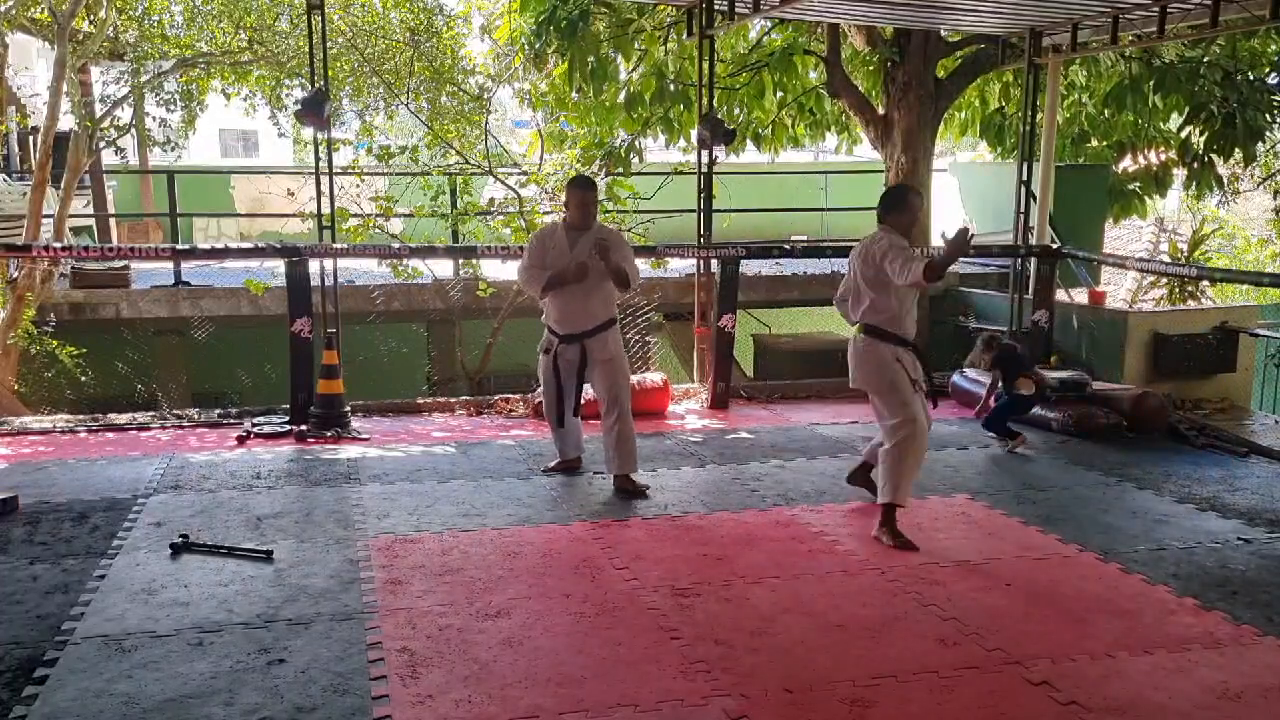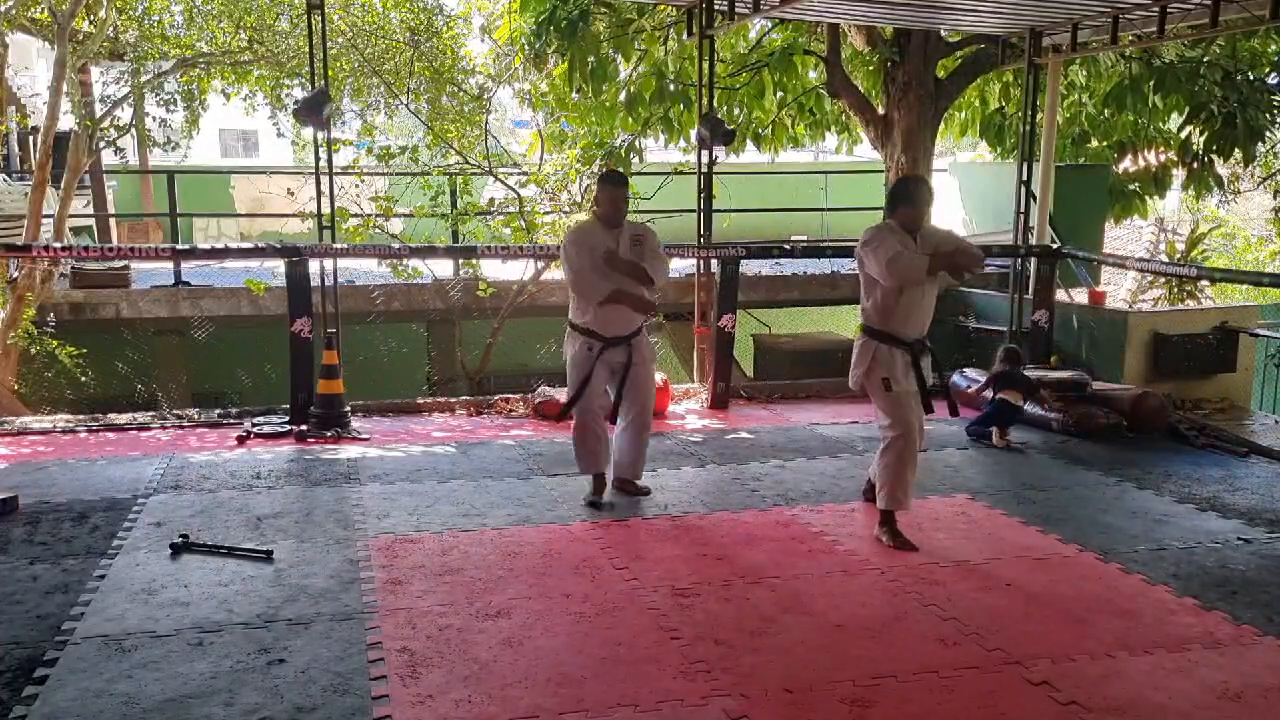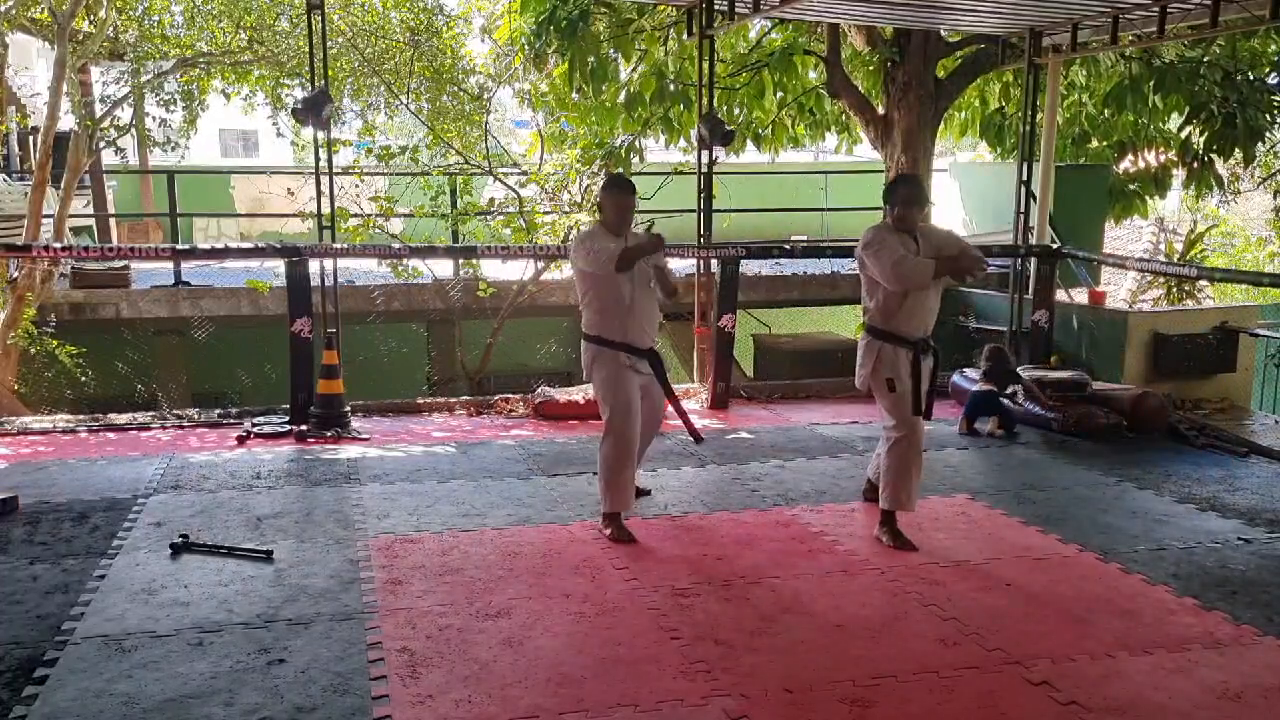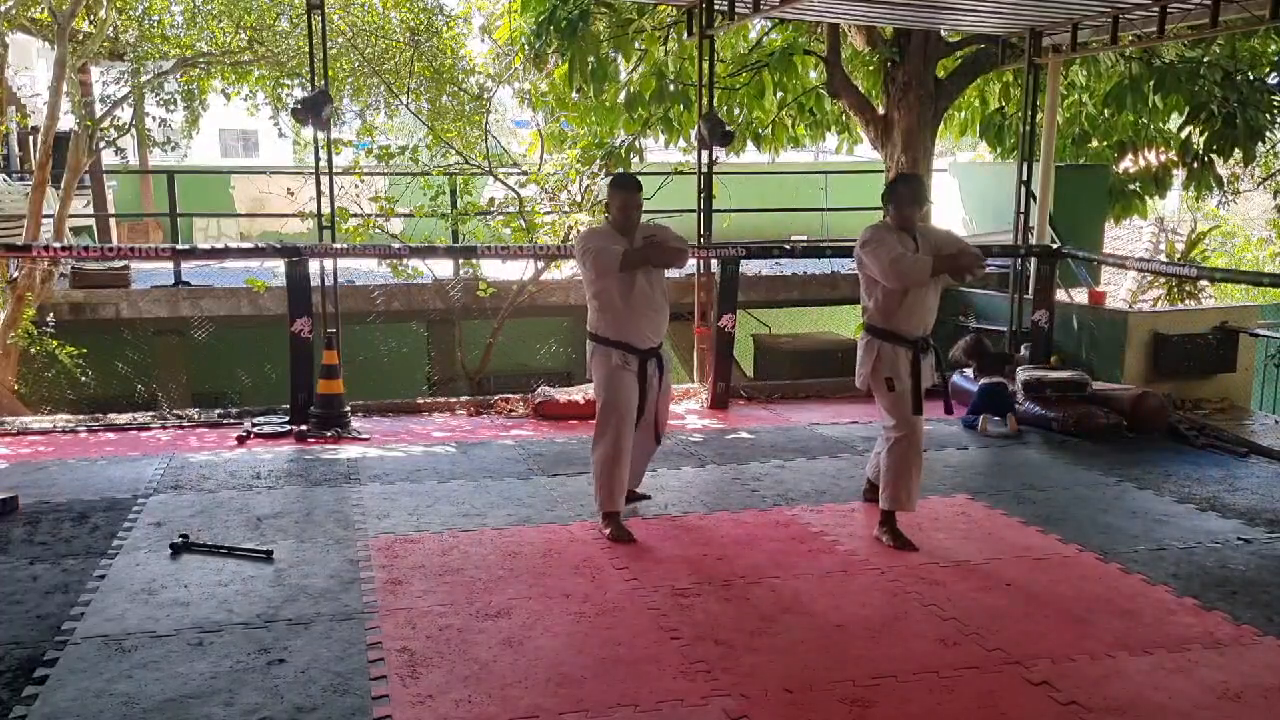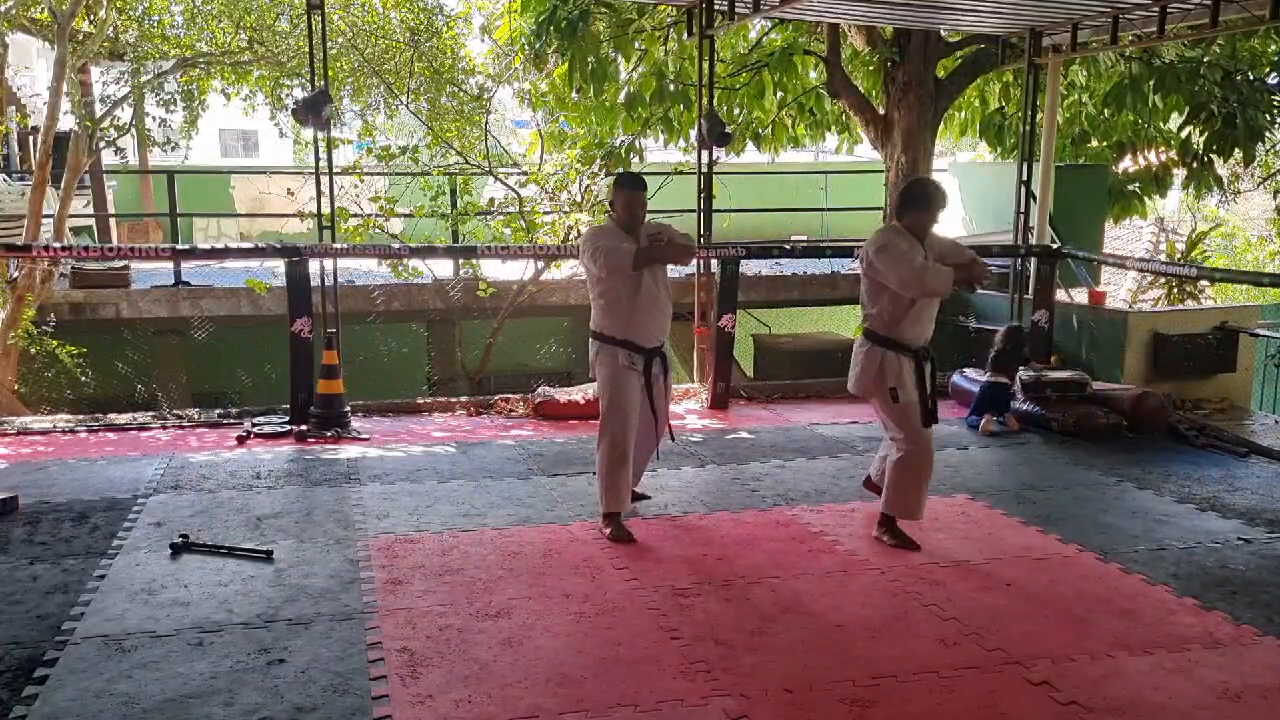
dt=0.4s
person 1, frame 1
left shoulder: (869, 247)
right shoulder: (890, 244)
left elbow: (843, 300)
right elbow: (912, 273)
right wrist: (949, 256)
left hip: (883, 347)
right hip: (883, 350)
left knee: (905, 421)
right knee: (909, 428)
left ankle: (863, 470)
right ankle: (887, 522)
person 1, frame 2
left shoulder: (929, 236)
right shoulder: (876, 239)
left elbow: (971, 256)
right elbow: (896, 271)
left wrist: (956, 259)
right wrist: (940, 262)
left hip: (912, 351)
right hip: (882, 351)
left knee: (911, 430)
right knee: (902, 432)
left ankle: (873, 487)
right ankle: (887, 523)
person 1, frame 3
left shoulder: (931, 236)
right shoulder: (876, 239)
left elbow: (975, 260)
right elbow: (901, 273)
left wrist: (954, 265)
right wrist: (949, 264)
left hip: (917, 350)
right hip: (886, 350)
left knee: (902, 426)
right knee: (906, 432)
left ankle: (873, 485)
right ankle: (887, 522)
person 1, frame 4
left shoulder: (929, 235)
right shoulder: (874, 238)
left elbow: (973, 258)
right elbow: (899, 269)
left wrist: (952, 264)
right wrist: (948, 263)
left hip: (916, 349)
right hip: (886, 349)
left knee: (899, 425)
right knee: (906, 432)
left ankle: (874, 485)
right ankle: (887, 522)
person 1, frame 5
left shoulder: (928, 242)
right shoulder: (885, 243)
left elbow: (962, 256)
right elbow: (921, 279)
left wrist: (970, 271)
right wrist: (964, 274)
left hip: (910, 357)
right hip: (885, 358)
left knee: (905, 431)
right knee: (915, 443)
left ankle: (877, 477)
right ankle: (887, 524)
person 2, frame 1
left shoulder: (611, 239)
right shoulder: (544, 237)
left elbow: (629, 281)
right elbow: (528, 278)
left wrist: (610, 263)
right wrist: (565, 276)
left hip: (601, 338)
right hip: (558, 339)
left knee: (617, 403)
right knee: (556, 404)
left ankle: (622, 475)
right ankle: (570, 456)
person 2, frame 2
left shoulder: (642, 234)
right shoulder: (578, 237)
left elbow: (657, 273)
right elbow: (583, 287)
left wrist: (622, 265)
right wrist: (633, 300)
left hip: (632, 342)
right hip: (588, 342)
left knee: (639, 412)
right knee: (587, 411)
left ankle: (626, 475)
right ankle: (598, 476)
person 2, frame 3
left shoulder: (639, 242)
right shoulder: (589, 243)
left elbow: (665, 288)
right elbow: (613, 262)
left wrist: (662, 278)
right wrist: (647, 248)
left hip: (641, 353)
right hip: (609, 354)
left knee: (649, 420)
right knee: (622, 428)
left ankle: (622, 482)
right ankle: (612, 514)
person 2, frame 4
left shoulder: (655, 234)
right shoulder: (592, 239)
left elbow: (680, 254)
right elbow: (603, 262)
left wrist: (644, 254)
right wrist: (648, 253)
left hip: (651, 353)
right hip: (613, 353)
left knee: (650, 428)
right knee: (615, 430)
left ankle: (624, 486)
right ankle: (610, 514)
person 2, frame 5
left shoulder: (657, 233)
right shoulder: (596, 238)
left elbow: (687, 250)
right elbow: (614, 260)
left wrist: (657, 250)
right wrist: (658, 251)
left hip: (652, 351)
right hip: (616, 352)
left knee: (650, 426)
right knee: (619, 430)
left ankle: (624, 486)
right ankle: (611, 514)
